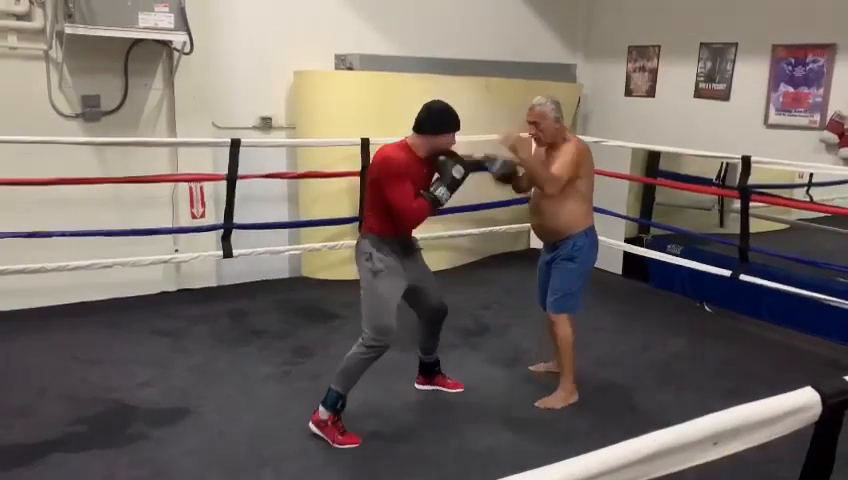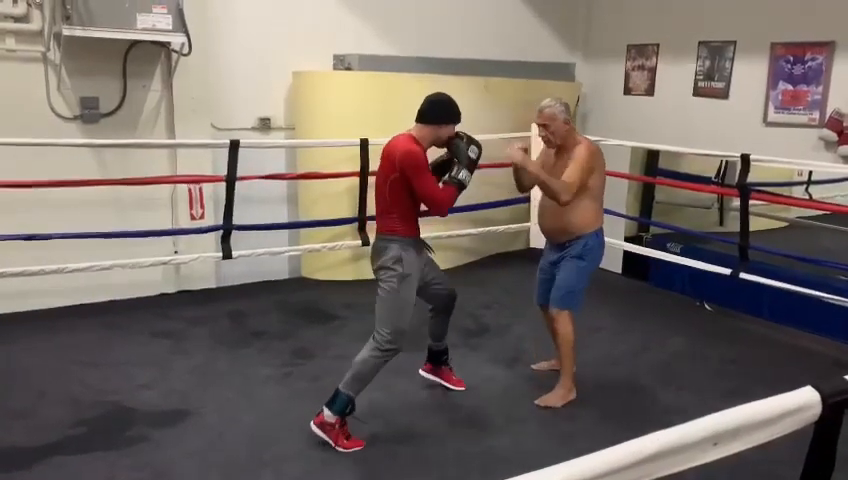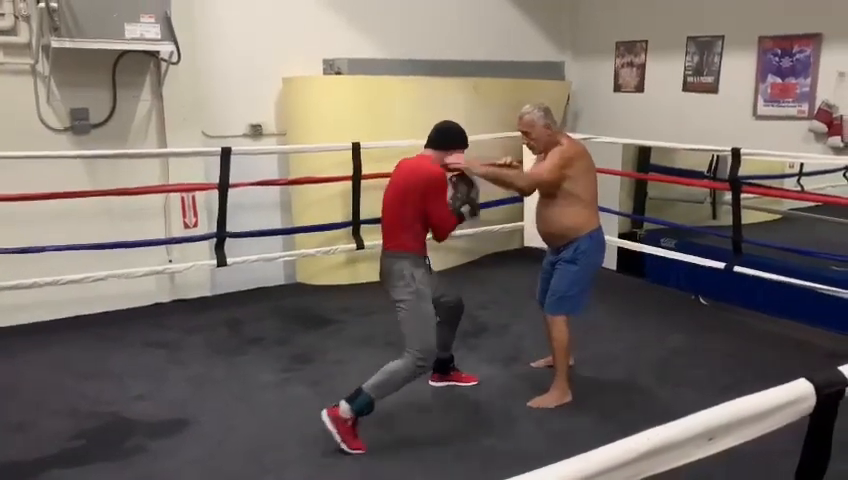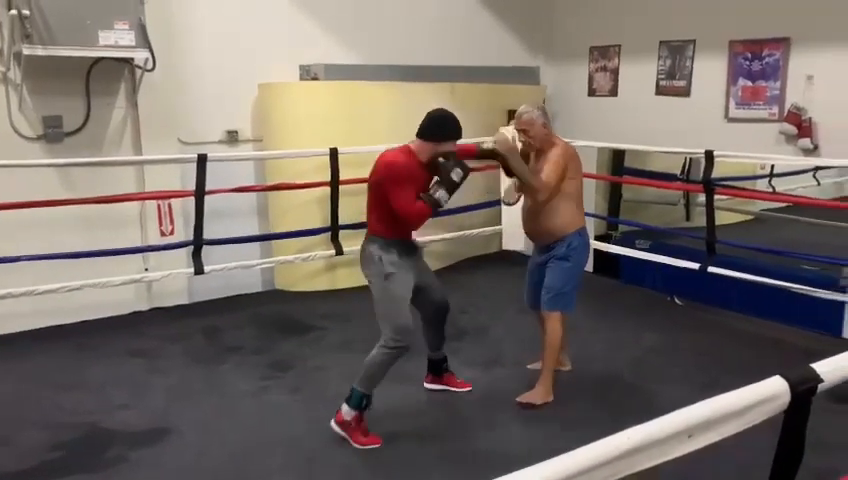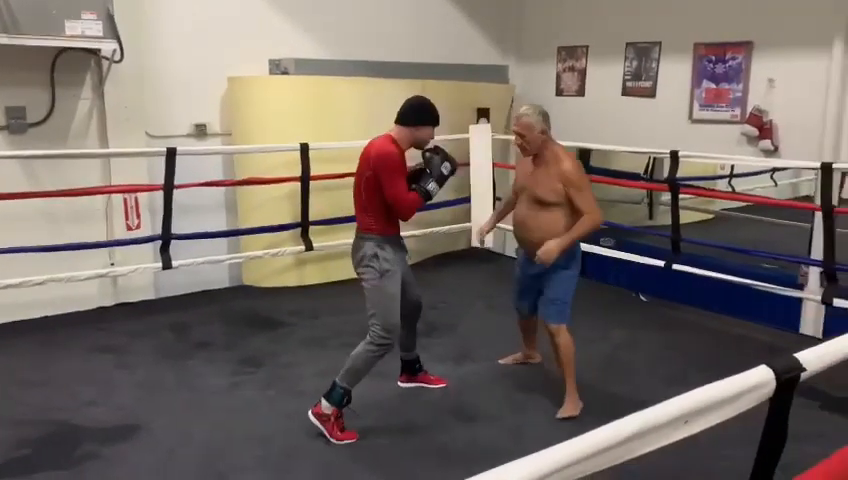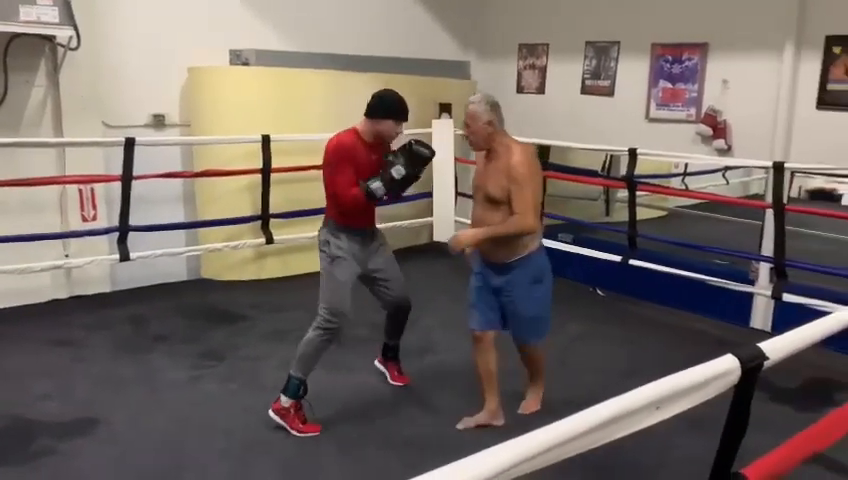
dt=0.5s
person 1, frame 1
left shoulder: (424, 156)
right shoulder: (392, 159)
left elbow: (448, 167)
right elbow: (409, 216)
right wrist: (446, 184)
left hip: (405, 247)
right hip: (378, 251)
left knee: (436, 309)
right knee: (378, 337)
left ankle: (430, 373)
right ankle: (326, 412)
person 1, frame 2
left shoulder: (408, 146)
right shoulder: (408, 152)
left elbow: (422, 181)
right elbow: (439, 204)
left wrist: (449, 160)
right wrist: (465, 167)
left hip: (409, 244)
right hip: (397, 250)
left knee: (445, 295)
right knee: (388, 341)
left ankle: (436, 363)
right ankle: (331, 416)
person 1, frame 3
left shoulder: (407, 167)
right shoulder: (433, 174)
right elbow: (442, 229)
left wrist: (458, 200)
right wrist: (462, 202)
left hip: (406, 262)
right hip: (405, 266)
left knee: (451, 306)
right knee: (419, 356)
left ankle: (444, 369)
right ankle: (344, 413)
person 1, frame 4
left shoulder: (428, 157)
right shoulder: (393, 164)
left elbow: (459, 152)
right elbow: (411, 217)
left wrist: (492, 151)
right wrist: (445, 185)
left hip: (405, 249)
right hip: (383, 254)
left knee: (437, 307)
right knee: (397, 339)
left ankle: (437, 373)
right ankle: (349, 414)
person 1, frame 5
left shoulder: (389, 148)
right shoulder: (386, 153)
right elbow: (404, 208)
left wrist: (422, 172)
right wrist: (434, 178)
left hip: (389, 244)
right hip: (377, 248)
left knee: (411, 306)
right knee: (384, 334)
left ankle: (411, 371)
right ankle: (328, 407)
person 1, frame 6
left shoulder: (381, 145)
right shoulder: (341, 145)
left elbow: (393, 192)
right elbow: (346, 199)
left wrist: (410, 168)
right wrist: (387, 179)
left hip: (370, 237)
right hip: (340, 239)
left knee: (400, 301)
right knee: (332, 320)
left ankle: (389, 359)
right ankle: (287, 402)
person 2, frame 1
left shoulder: (573, 149)
right shoulder: (541, 148)
left elbow: (550, 185)
right elbow: (524, 187)
left wrist: (520, 153)
left hip: (576, 245)
right hip: (552, 243)
left knee: (559, 313)
right knee: (549, 307)
left ankle: (567, 389)
right ankle: (561, 361)
person 2, frame 2
left shoulder: (584, 151)
right shoulder: (550, 150)
left elbow: (563, 194)
right elbow: (524, 186)
left wrist: (528, 165)
right wrist: (521, 164)
left hip: (582, 245)
right hip: (555, 244)
left knee: (559, 310)
right knee: (546, 304)
left ankle: (566, 387)
right ankle: (562, 358)
person 2, frame 3
left shoulder: (567, 153)
right shoulder: (549, 153)
left elbow: (525, 183)
right elbow: (526, 186)
left wrist: (476, 168)
right wrist: (508, 171)
left hip: (582, 246)
right hip: (560, 245)
left knee: (556, 313)
right knee: (548, 305)
left ankle: (560, 389)
right ankle: (561, 356)
person 2, frame 4
left shoulder: (560, 153)
right shoulder: (532, 153)
left elbow: (541, 193)
right elbow: (518, 191)
left wrist: (512, 157)
right wrist: (512, 176)
left hip: (568, 245)
right hip: (543, 245)
left knee: (551, 311)
right knee: (540, 306)
left ankle: (544, 387)
right ankle: (559, 358)
person 2, frame 5
left shoulder: (565, 166)
right shoulder: (524, 159)
left elbow: (593, 215)
left wrist: (559, 243)
right wrist: (493, 221)
left hip: (558, 259)
right hip: (527, 254)
left knee: (555, 325)
right knee: (524, 309)
left ankle: (572, 395)
right ankle: (530, 351)
person 2, frame 6
left shoulder: (518, 160)
right shoulder: (485, 156)
left elbow: (527, 222)
left wrist: (477, 235)
left hip: (523, 267)
right hip: (485, 265)
left knee: (525, 338)
right knee: (482, 335)
left ankle: (536, 386)
right ankle: (492, 408)
